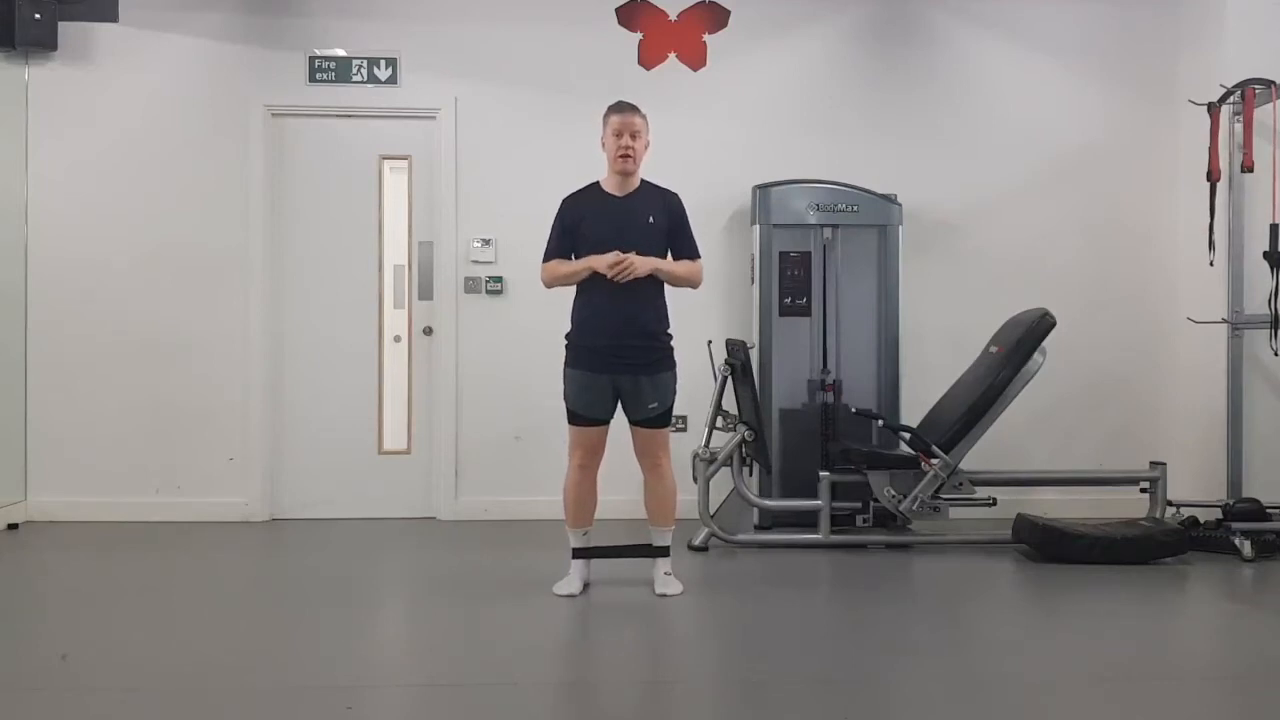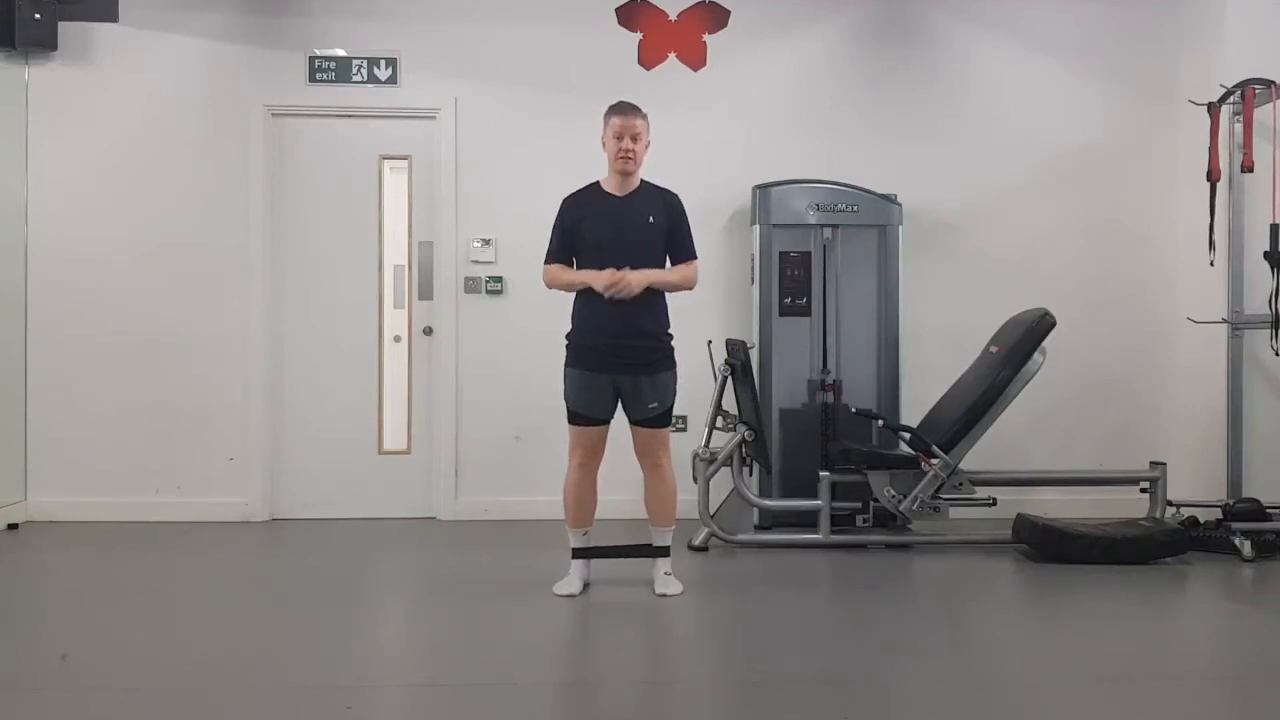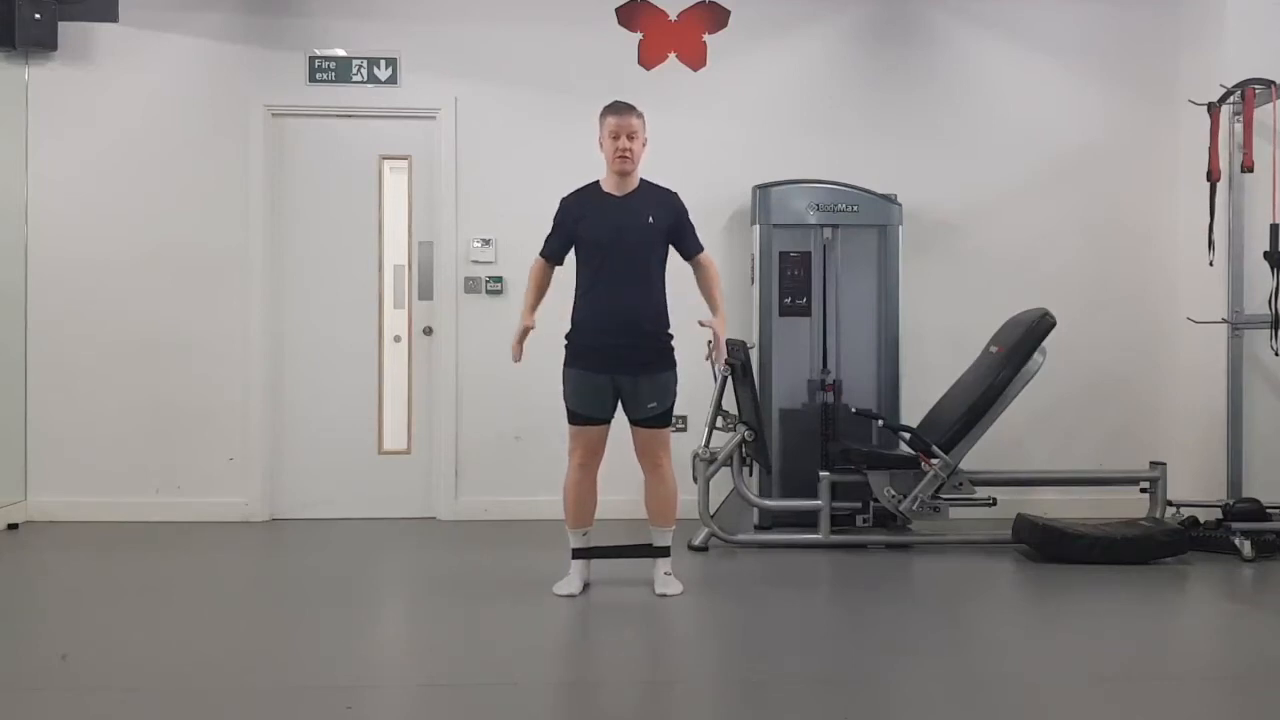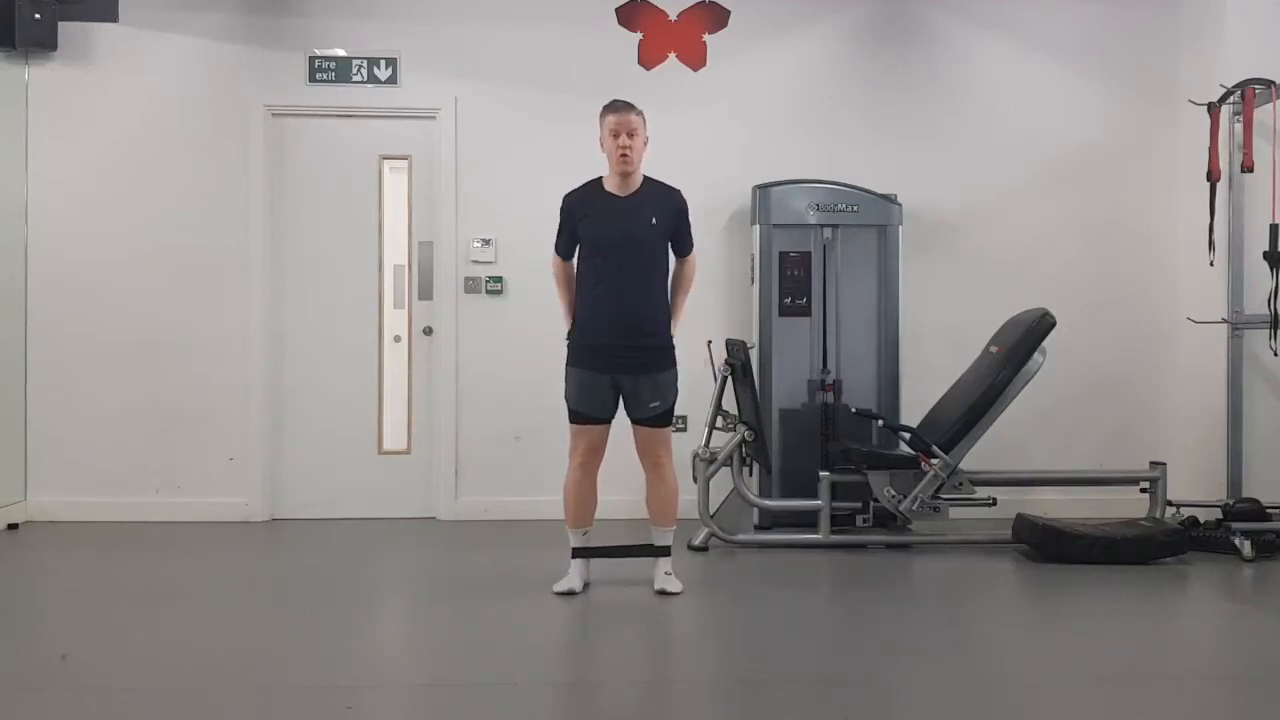
dt=0.4s
person 1, frame 1
left shoulder: (666, 203)
right shoulder: (577, 205)
left elbow: (695, 273)
right elbow: (549, 273)
left wrist: (652, 264)
right wrist: (593, 262)
left hip: (650, 355)
right hip: (588, 355)
left knee: (656, 458)
right knee: (582, 459)
left ankle: (662, 561)
right ankle: (578, 562)
person 1, frame 2
left shoulder: (666, 203)
right shoulder: (577, 204)
left elbow: (689, 273)
right elbow: (552, 272)
left wrist: (646, 276)
right wrist: (591, 277)
left hip: (650, 355)
right hip: (589, 355)
left knee: (656, 458)
right knee: (582, 459)
left ankle: (662, 562)
right ankle: (579, 562)
person 1, frame 3
left shoulder: (665, 202)
right shoulder: (576, 204)
left elbow: (700, 260)
right elbow: (546, 262)
left wrist: (718, 314)
right wrist: (527, 313)
left hip: (650, 355)
right hip: (588, 356)
left knee: (657, 458)
right knee: (582, 458)
left ankle: (663, 562)
right ankle: (578, 562)
person 1, frame 4
left shoulder: (669, 201)
right shoulder: (578, 202)
left elbow: (685, 263)
right elbow: (563, 264)
left wrist: (673, 318)
right wrist: (571, 319)
left hip: (652, 355)
right hip: (590, 355)
left knee: (658, 458)
right knee: (583, 458)
left ankle: (663, 561)
right ankle: (578, 562)
